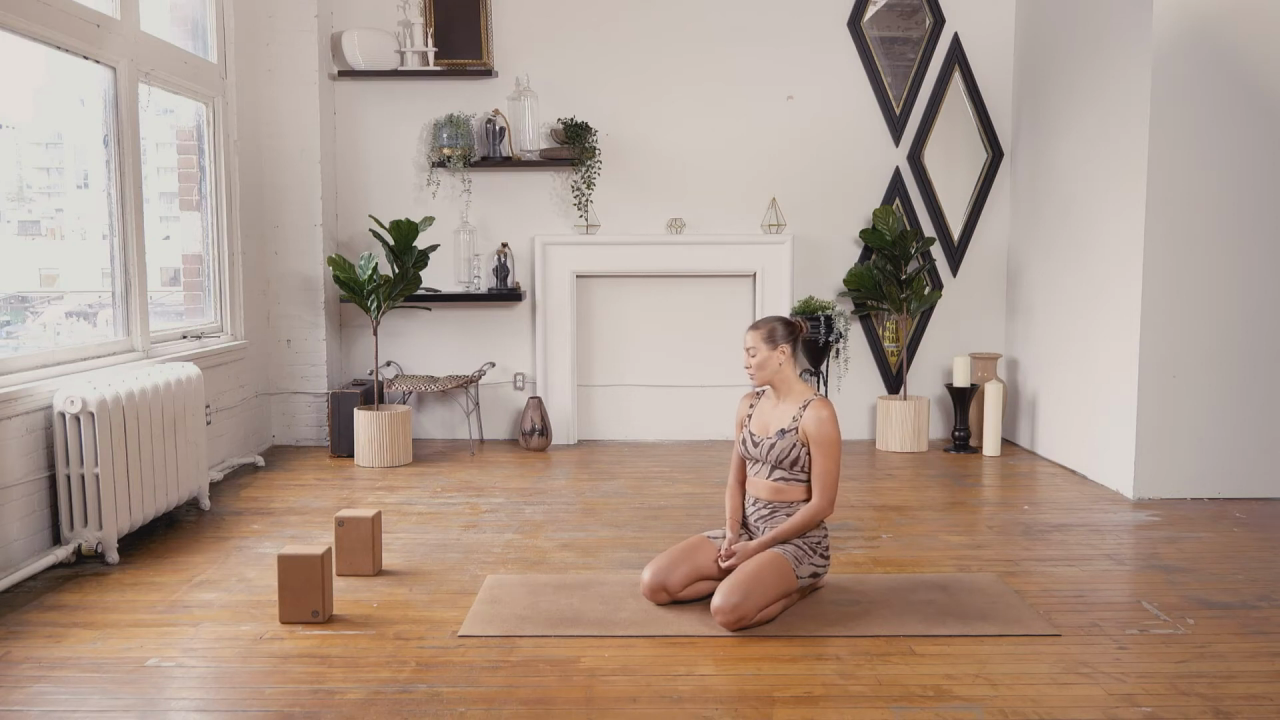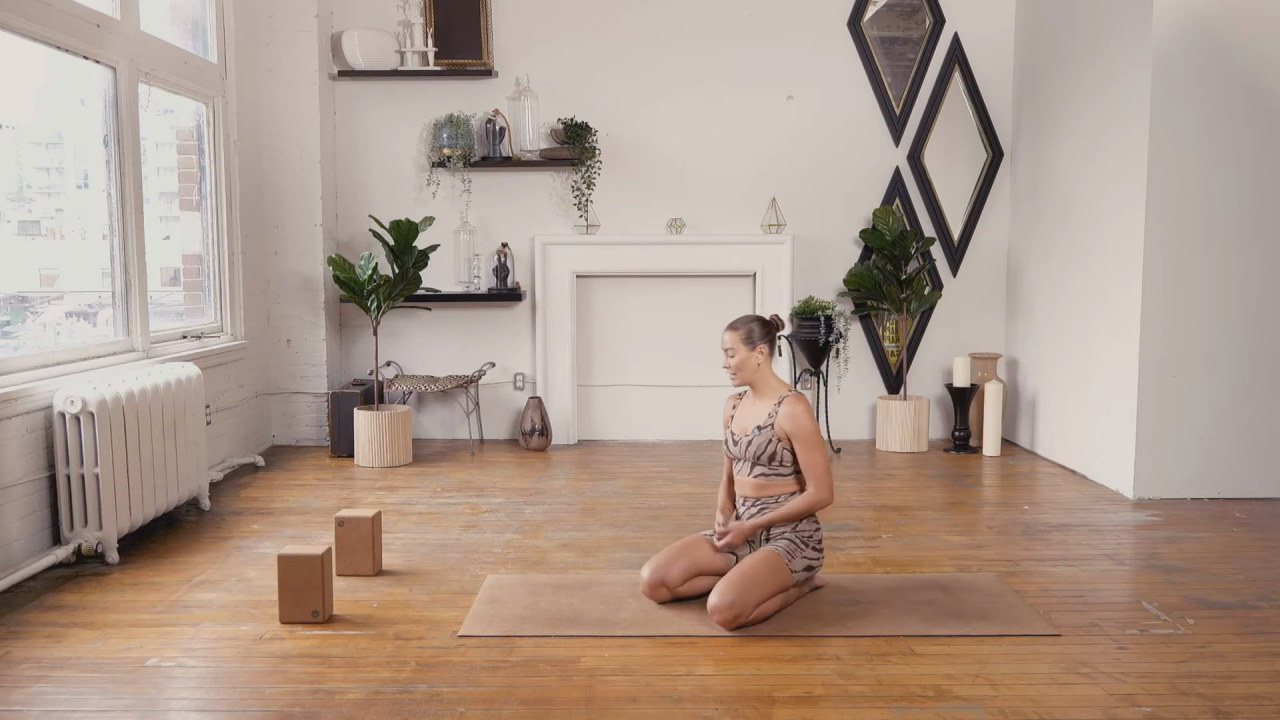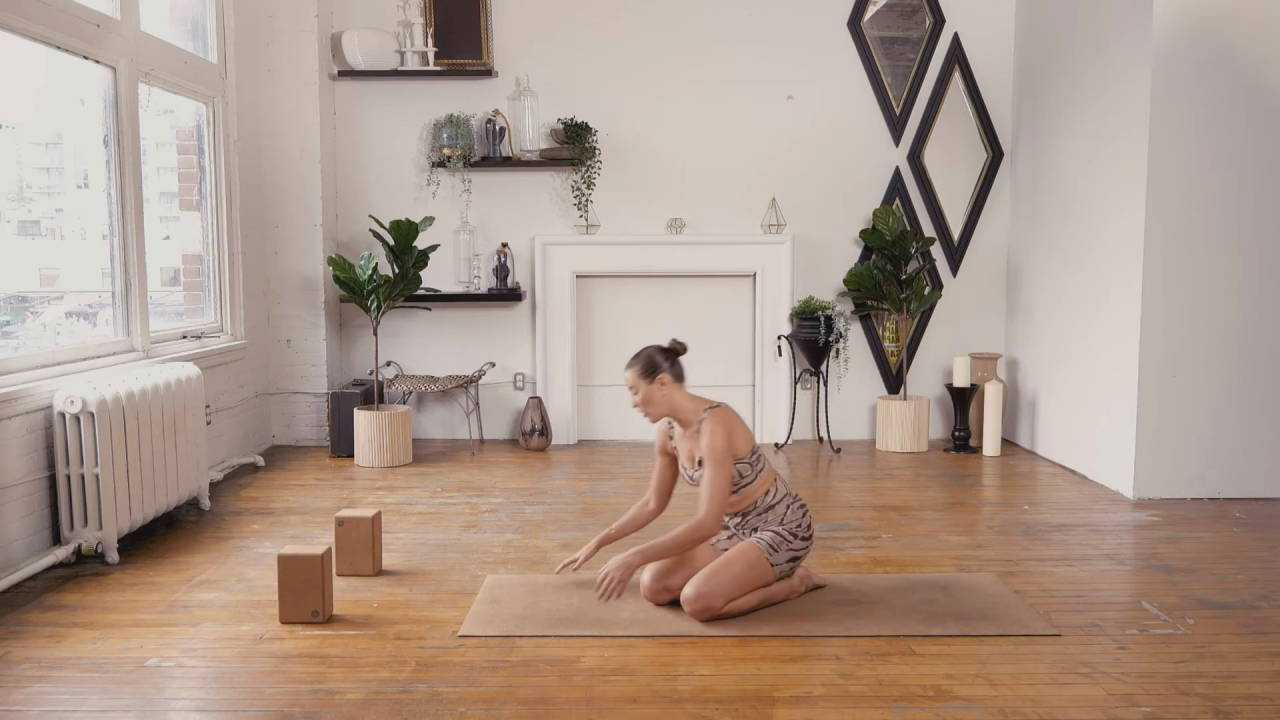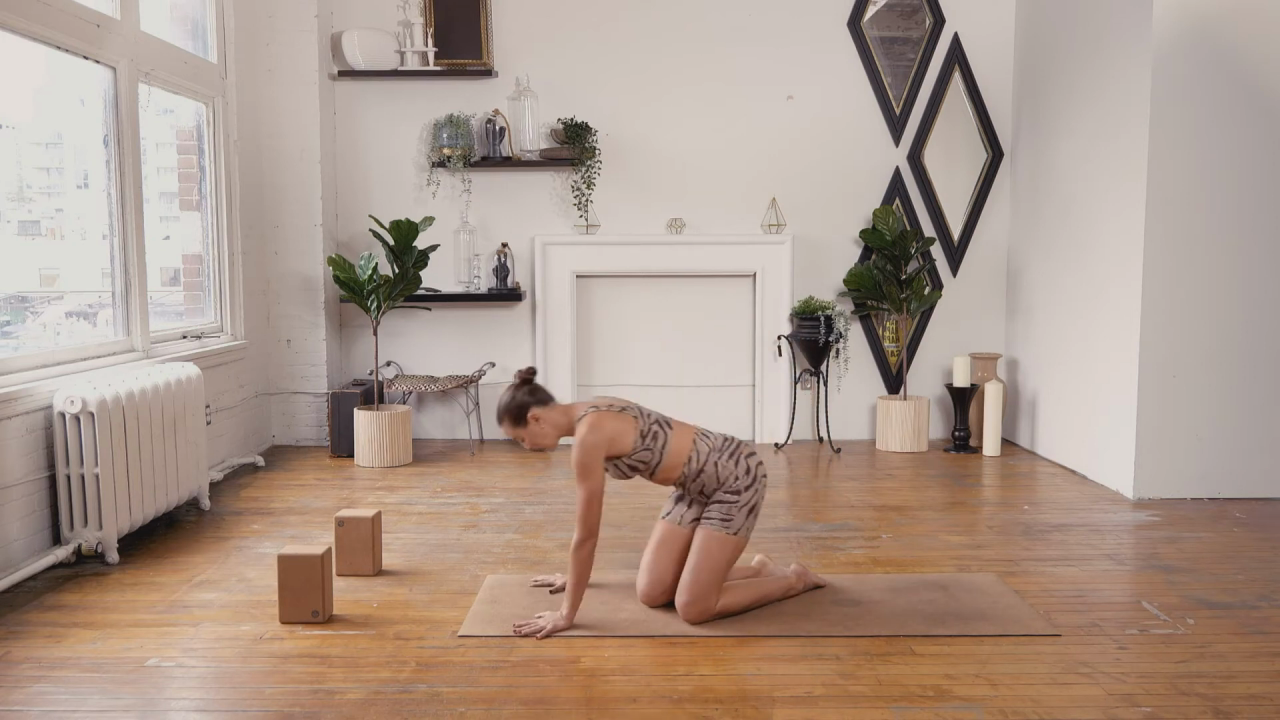
dt=0.5s
person 1, frame 1
left shoulder: (817, 413)
right shoulder: (749, 404)
left elbow: (822, 504)
left wrist: (757, 547)
right wrist: (732, 532)
left hip: (797, 538)
right hip: (747, 527)
left knee: (727, 609)
right knee: (654, 584)
left ankle: (799, 584)
right ankle: (752, 578)
person 1, frame 2
left shoulder: (793, 408)
right shoulder: (733, 406)
left elbow: (821, 494)
left wrist: (752, 526)
right wrist: (723, 515)
left hip: (790, 535)
right hip: (743, 528)
left knee: (724, 609)
right knee: (653, 581)
left ankle: (798, 583)
right ankle: (747, 577)
person 1, frame 3
left shoulder: (716, 426)
right shoulder: (668, 432)
left elbow: (710, 522)
right elbow: (653, 504)
left wrist: (636, 557)
right wrist: (595, 545)
left hip: (782, 527)
right hip: (738, 526)
left knee: (697, 602)
right knee: (654, 587)
left ankle: (795, 582)
right ankle: (753, 568)
person 1, frame 4
left shoulder: (588, 435)
right shoulder: (587, 419)
left elbow: (586, 534)
right elbow: (587, 520)
left wrist: (566, 613)
right wrist: (572, 577)
left hip: (734, 479)
right hip: (697, 485)
left knee: (692, 608)
right knee: (650, 594)
left ankle: (794, 580)
right ankle: (754, 569)
